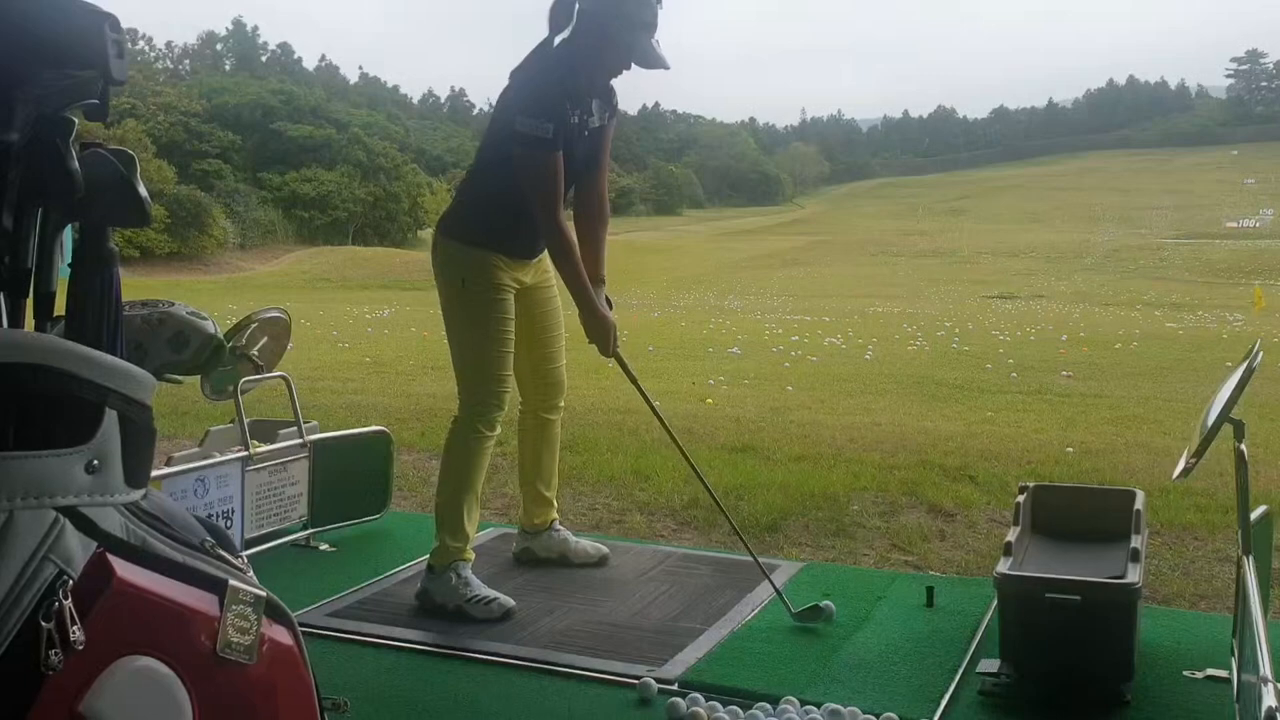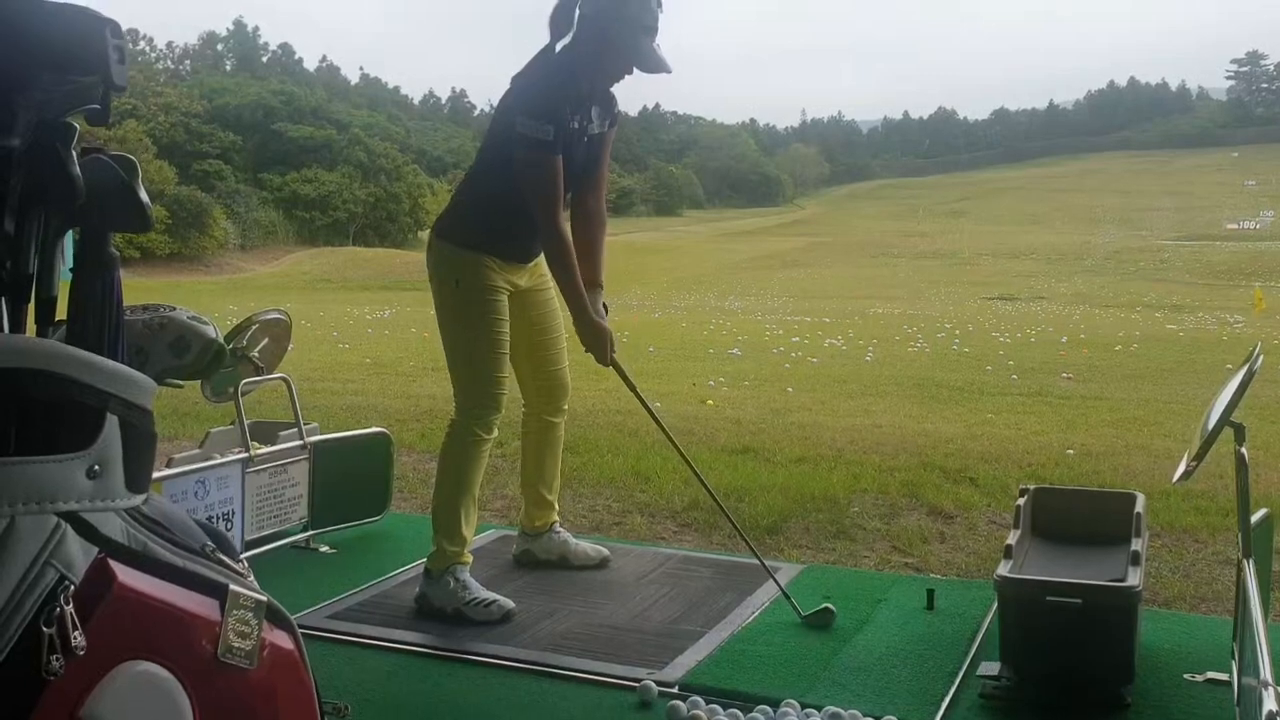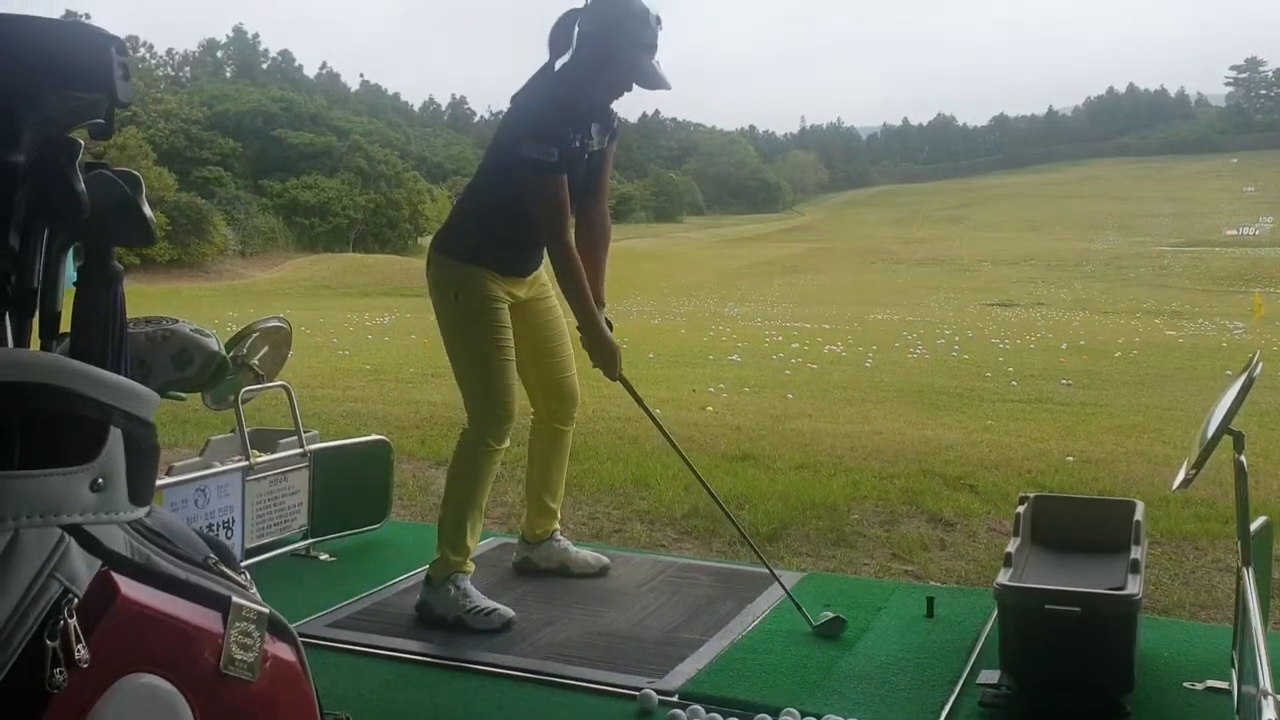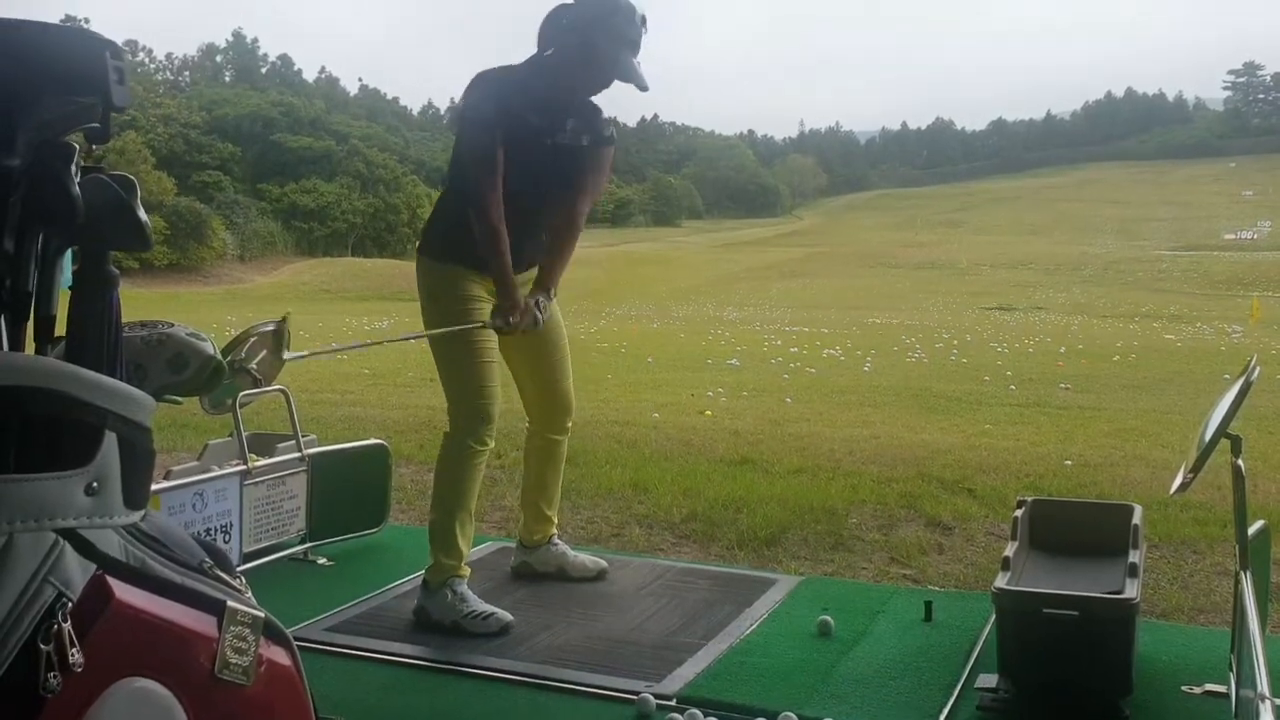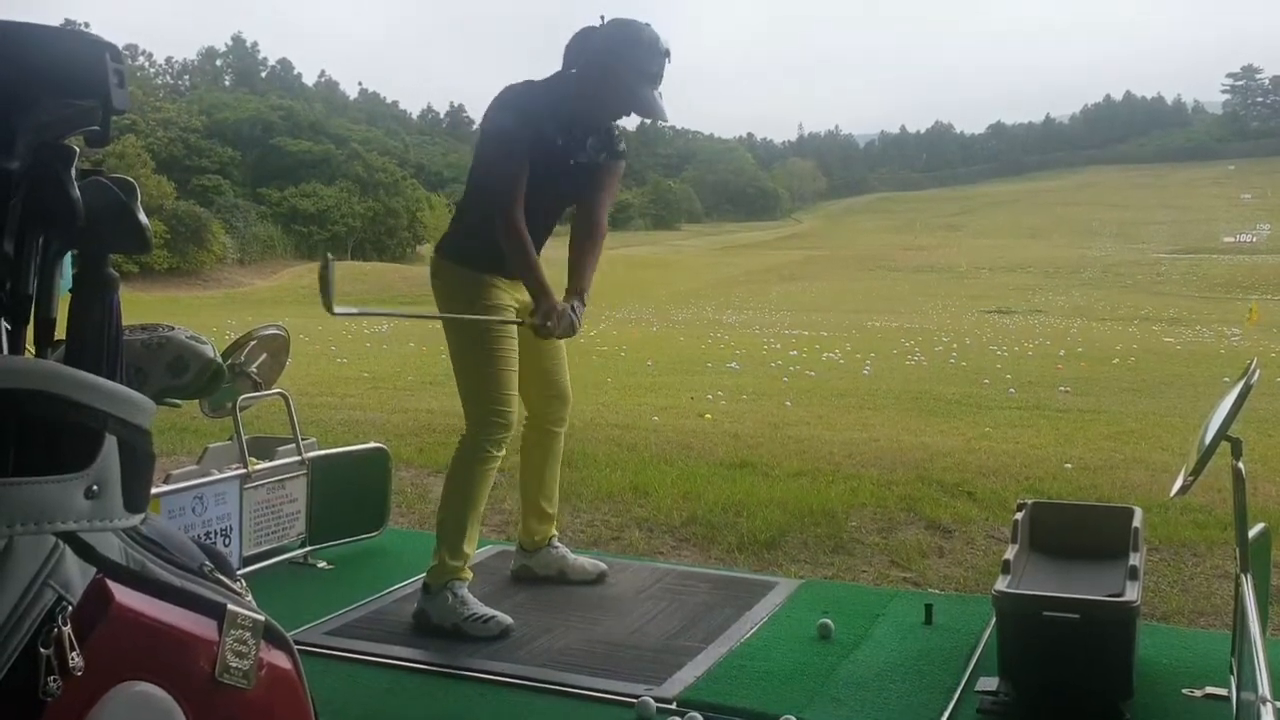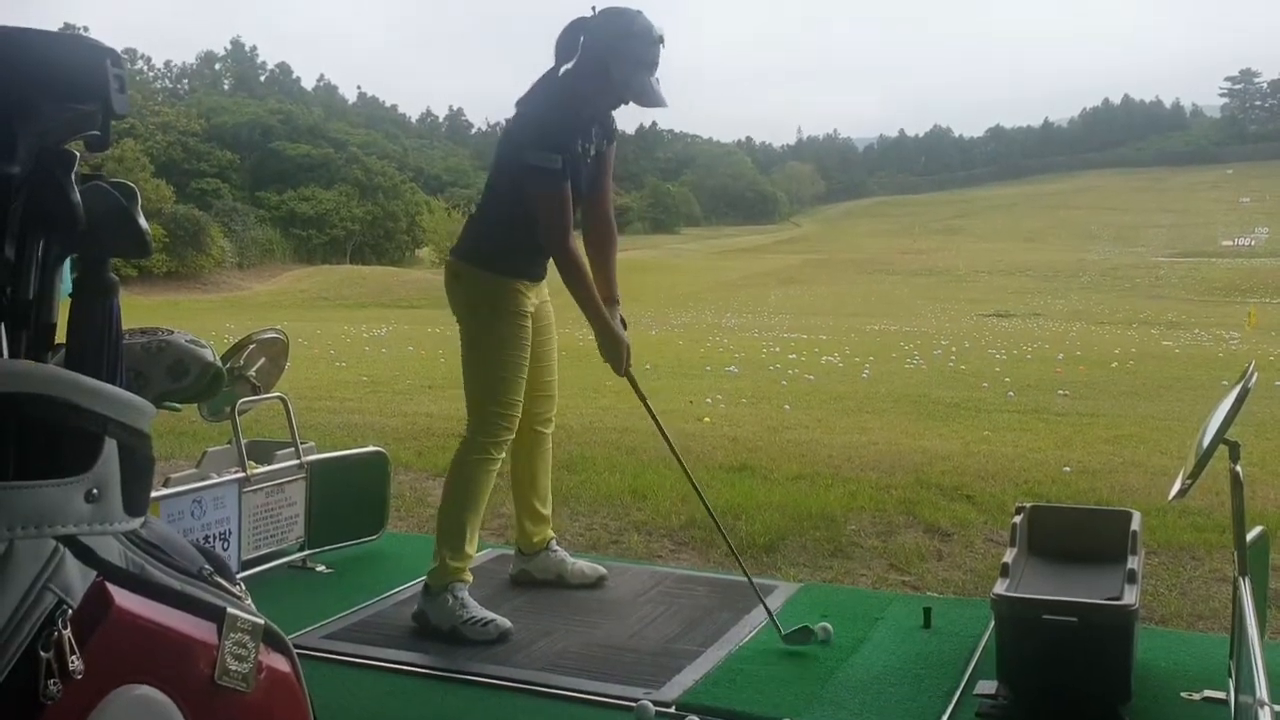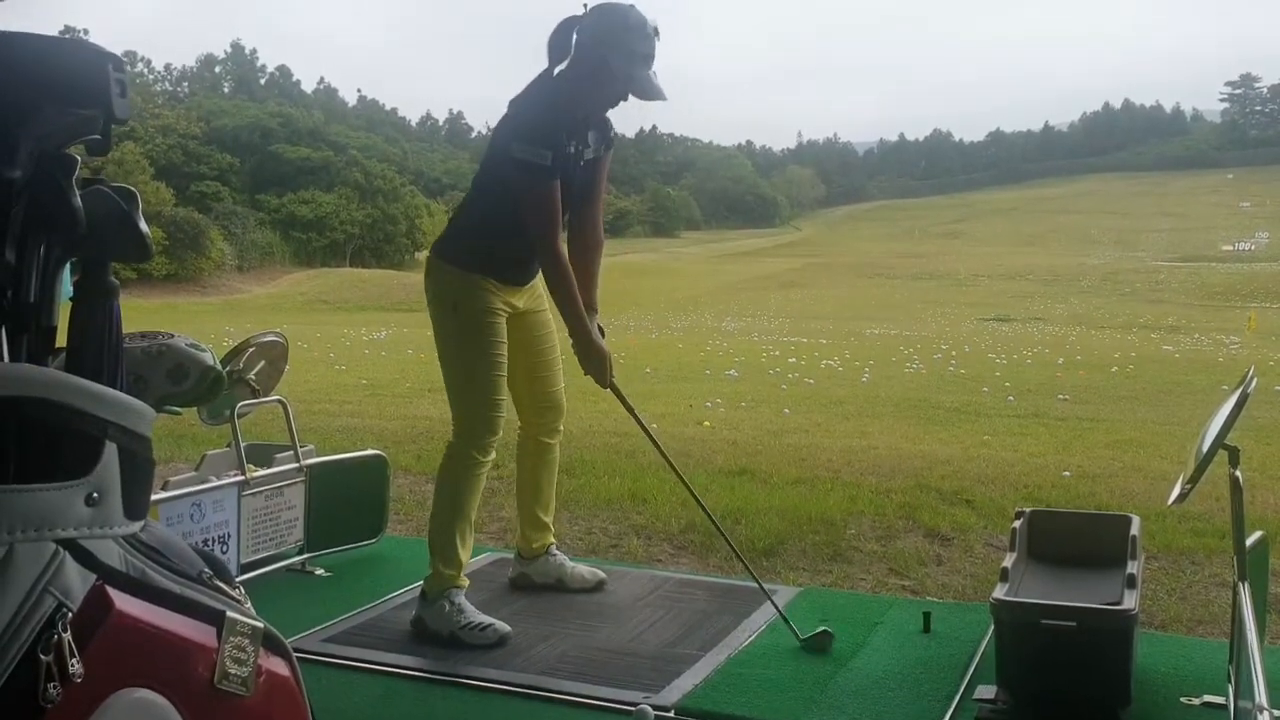
dt=0.7s
person 1, frame 1
left shoulder: (601, 98)
right shoulder: (538, 94)
left elbow: (592, 199)
right elbow: (551, 213)
left wrist: (598, 285)
right wrist: (588, 307)
left hip: (529, 256)
right hip: (475, 254)
left knee: (547, 394)
right knee: (486, 403)
left ankle: (539, 527)
right ankle: (447, 568)
person 1, frame 2
left shoulder: (602, 106)
right shoulder: (538, 98)
left elbow: (590, 205)
right elbow: (551, 216)
left wrist: (595, 296)
right wrist: (585, 314)
left hip: (525, 259)
right hip: (470, 257)
left knee: (551, 393)
right knee: (482, 407)
left ankle: (539, 530)
right ankle: (444, 572)
person 1, frame 3
left shoulder: (600, 120)
right shoulder: (540, 119)
left elbow: (594, 219)
right elbow: (559, 236)
left wrist: (599, 310)
right wrist: (594, 329)
left hip: (524, 272)
right hip: (469, 271)
left knee: (561, 402)
right knee: (494, 418)
left ankle: (540, 538)
right ankle: (446, 581)
person 1, frame 4
left shoulder: (595, 131)
right shoulder: (494, 91)
left elbow: (572, 215)
right elbow: (483, 193)
left wrist: (540, 292)
right wrist: (505, 288)
left hip: (527, 276)
right hip: (458, 269)
left knee: (555, 410)
right knee: (477, 419)
left ankle: (538, 543)
right ankle: (442, 585)
person 1, frame 5
left shoulder: (606, 145)
right shoulder: (520, 107)
left elbow: (592, 224)
right elbow: (505, 212)
left wrist: (575, 298)
right wrist: (543, 295)
left hip: (528, 281)
right hip: (472, 272)
left knee: (552, 407)
right knee: (494, 422)
left ankle: (537, 545)
right ankle: (443, 587)
person 1, frame 6
left shoulder: (598, 122)
right shoulder: (544, 125)
left elbow: (600, 221)
right elbow: (560, 240)
left wrist: (613, 306)
right wrist: (603, 326)
left hip: (525, 278)
right hip: (488, 279)
left knee: (539, 415)
right knee: (493, 428)
left ankle: (535, 549)
right ankle: (443, 589)
person 1, frame 7
left shoulder: (595, 128)
right shoulder: (534, 123)
left elbow: (587, 229)
right elbow: (549, 240)
left wrist: (590, 318)
right wrist: (584, 335)
left hip: (521, 282)
right hip: (467, 280)
left knee: (546, 416)
right knee: (479, 432)
left ankle: (535, 553)
right ankle: (440, 595)
